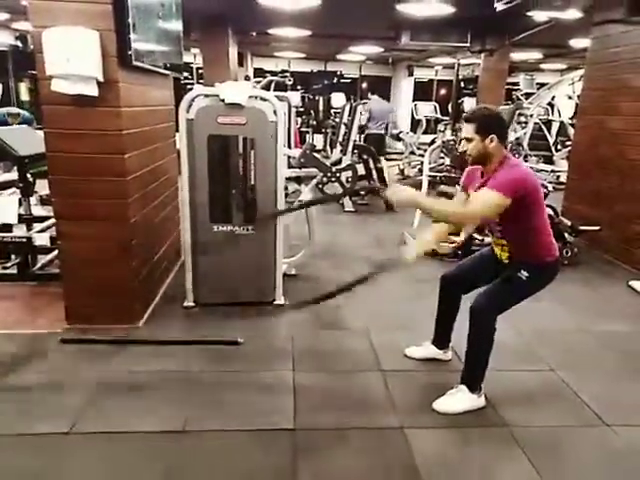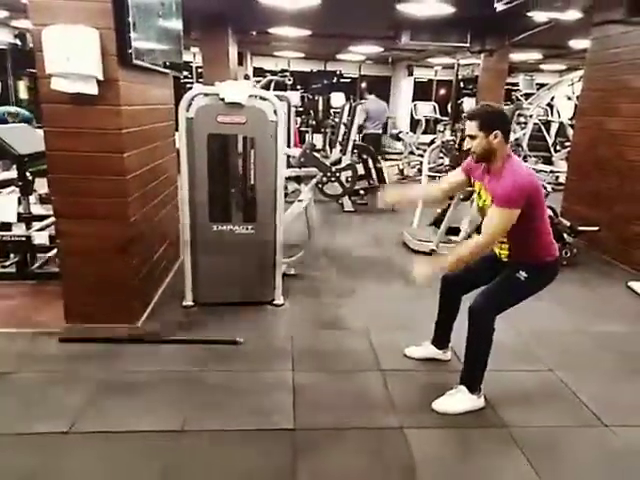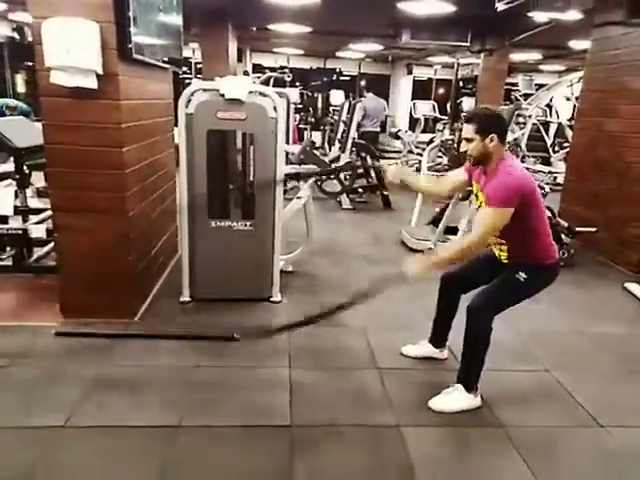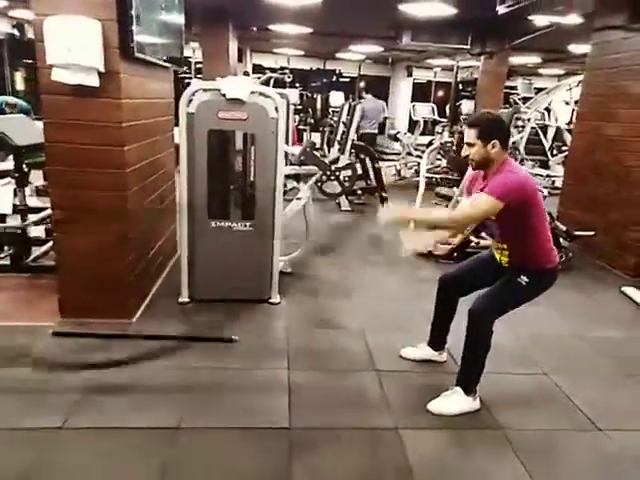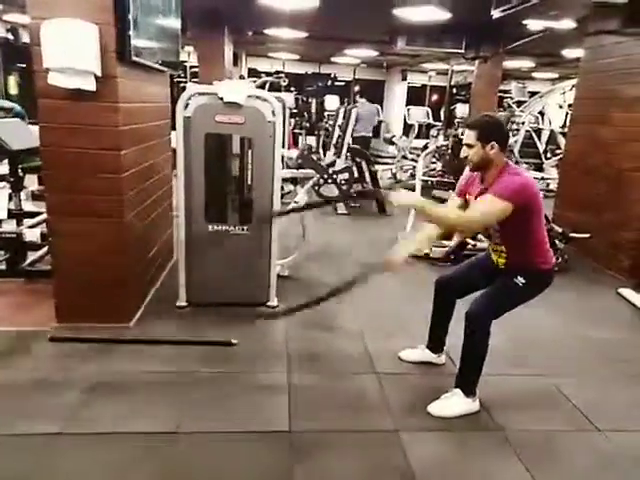
dt=0.1s
person 1, frame 1
left shoulder: (513, 177)
right shoulder: (476, 170)
left elbow: (468, 217)
right elbow: (456, 212)
left wrist: (414, 198)
right wrist: (423, 243)
left hip: (537, 263)
right hip: (504, 251)
left knee: (483, 309)
right knee: (451, 281)
left ankle: (471, 391)
right ankle: (440, 346)
person 1, frame 2
left shoulder: (516, 181)
right shoulder: (478, 164)
left elbow: (484, 241)
right elbow: (441, 190)
left wrist: (435, 265)
right wrist: (400, 193)
left hip: (536, 263)
right hip: (506, 251)
left knee: (481, 309)
right knee: (452, 282)
left ankle: (471, 392)
right ankle: (439, 346)
person 1, frame 3
left shoulder: (509, 181)
right shoulder: (478, 165)
left elbow: (477, 239)
right elbow: (443, 188)
left wrist: (426, 262)
right wrist: (405, 177)
left hip: (536, 264)
right hip: (505, 252)
left knee: (479, 309)
right knee: (451, 280)
left ankle: (468, 391)
right ankle: (437, 345)
person 1, frame 4
left shoulder: (512, 181)
right shoulder: (480, 173)
left elbow: (459, 220)
right elbow: (460, 218)
left wrist: (404, 214)
right wrist: (423, 240)
left hip: (535, 268)
right hip: (504, 256)
left knee: (481, 312)
right knee: (449, 283)
left ankle: (467, 394)
right ankle: (435, 347)
person 1, frame 5
left shoulder: (515, 184)
right shoulder: (474, 177)
left elbow: (466, 223)
right elbow: (445, 217)
left wrist: (416, 202)
right wrist: (409, 246)
left hip: (532, 270)
right hip: (499, 257)
left knee: (479, 313)
right knee: (446, 285)
left ankle: (466, 395)
right ankle: (434, 349)
